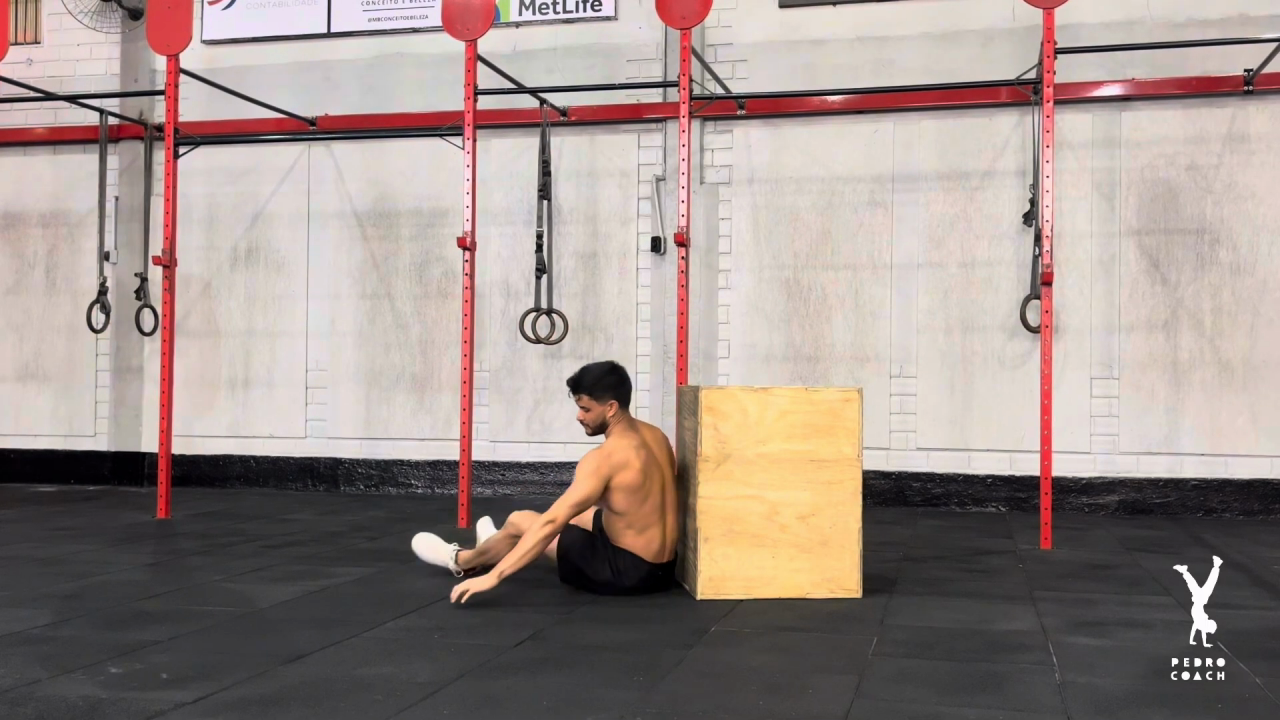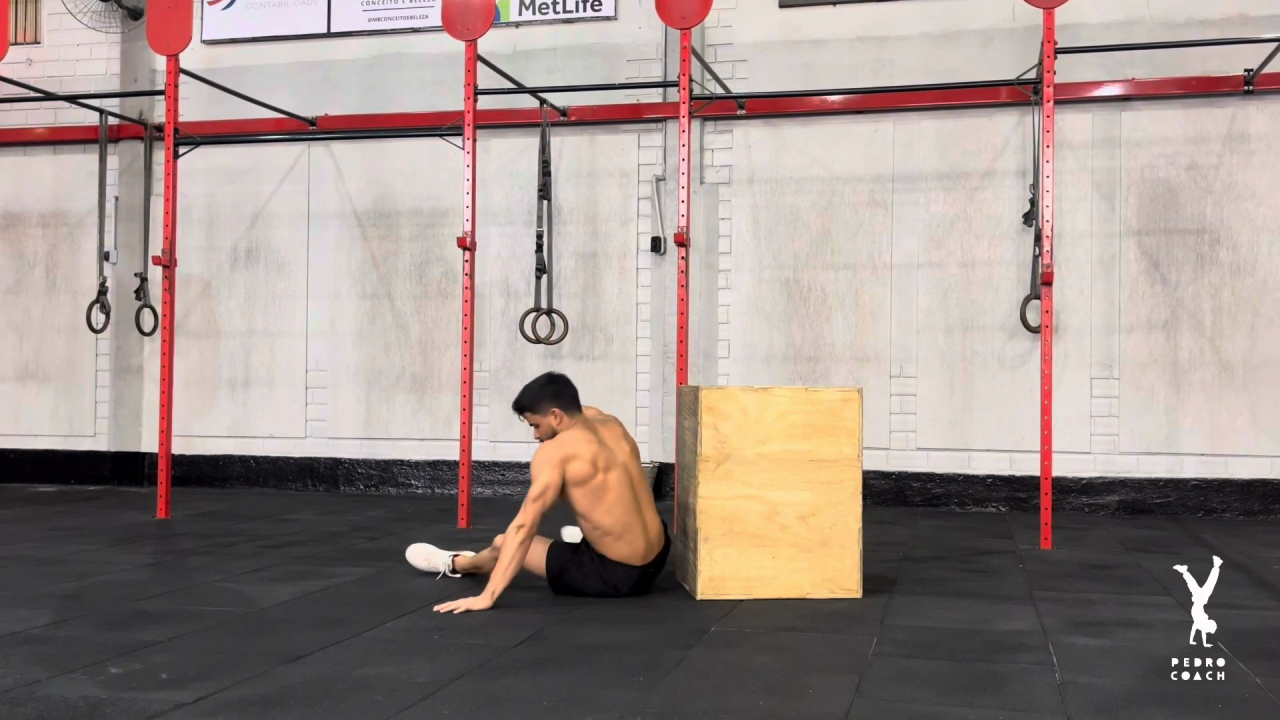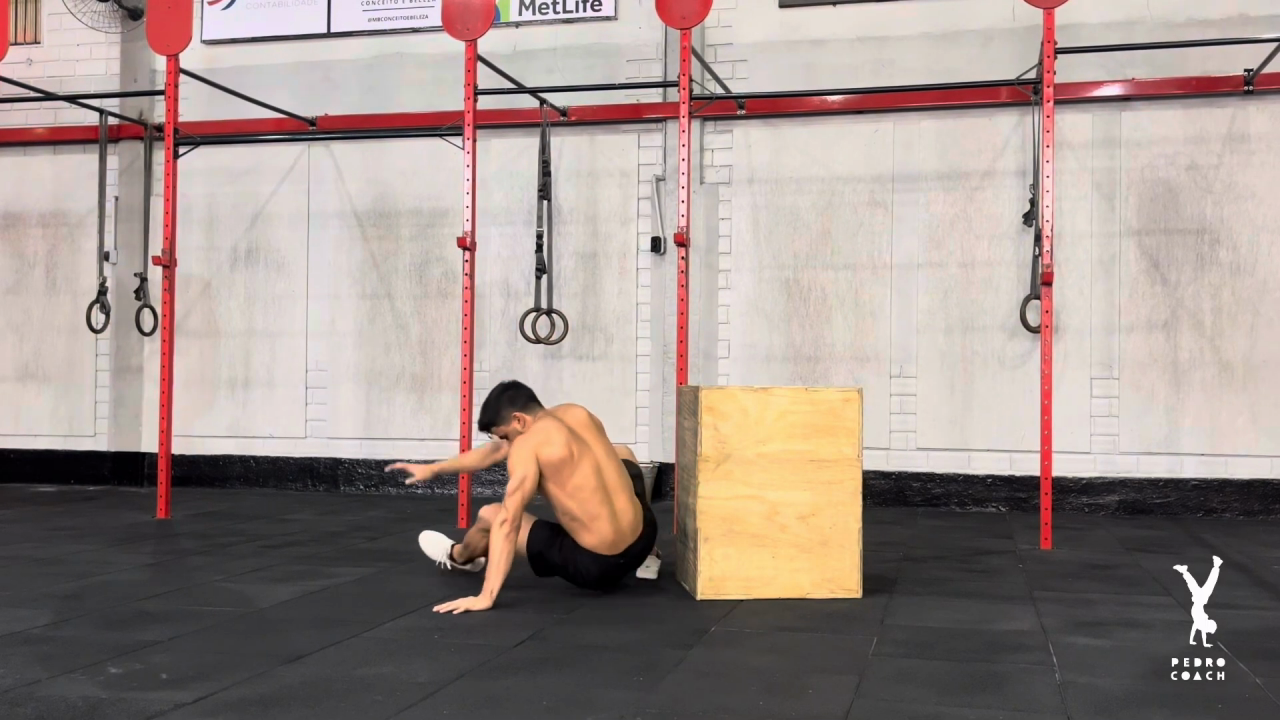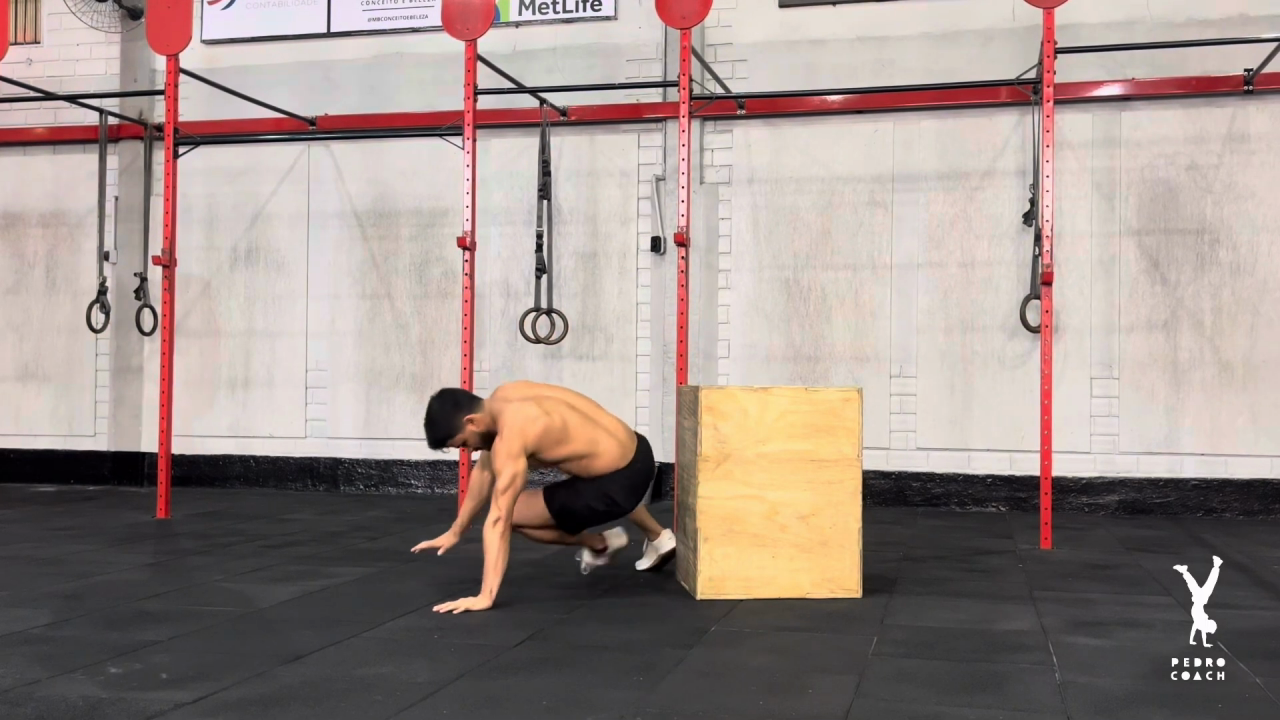
dt=0.3s
person 1, frame 1
left shoulder: (606, 458)
right shoulder: (655, 436)
left elbow: (552, 522)
left wrist: (494, 576)
left hip: (629, 572)
right hip: (662, 569)
left knee: (521, 522)
right knee: (576, 516)
left ankle: (460, 560)
right ankle: (499, 547)
person 1, frame 2
left shoulder: (554, 451)
right shoulder: (612, 425)
left elbow: (522, 528)
left wrist: (488, 596)
left hip: (619, 577)
right hip: (657, 557)
left knee: (503, 544)
left ankle: (455, 564)
person 1, frame 3
left shoulder: (529, 446)
right shoulder: (575, 414)
left elbow: (508, 523)
right elbow: (498, 452)
left wrist: (485, 598)
right wrist: (434, 469)
left hip: (598, 564)
right hip: (644, 532)
left knee: (488, 516)
right knee: (621, 453)
left ankle: (457, 557)
right ankle: (644, 557)
person 1, frame 4
left shoulder: (511, 437)
right shoulder: (502, 397)
left elbow: (498, 520)
right elbow: (485, 470)
left wrist: (486, 596)
right wrist: (455, 531)
left hip: (619, 480)
right hip: (637, 453)
left knee: (508, 513)
left ankle: (600, 544)
right ankle: (659, 537)
